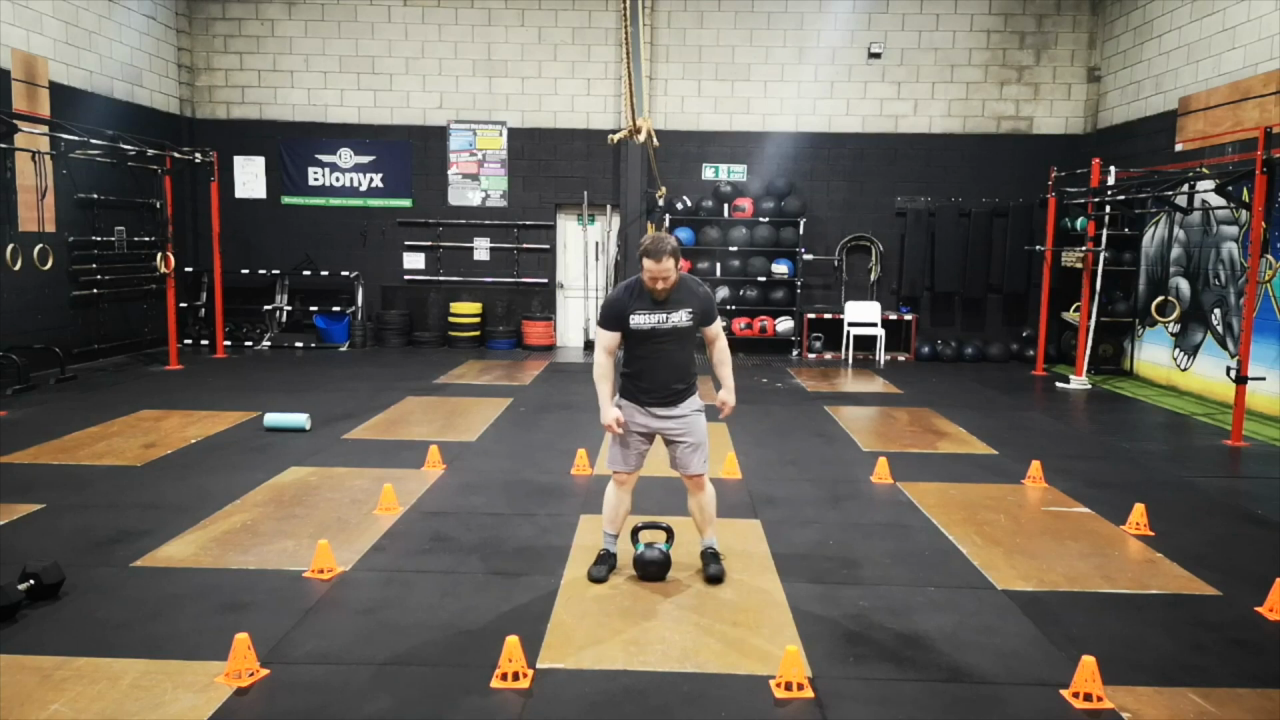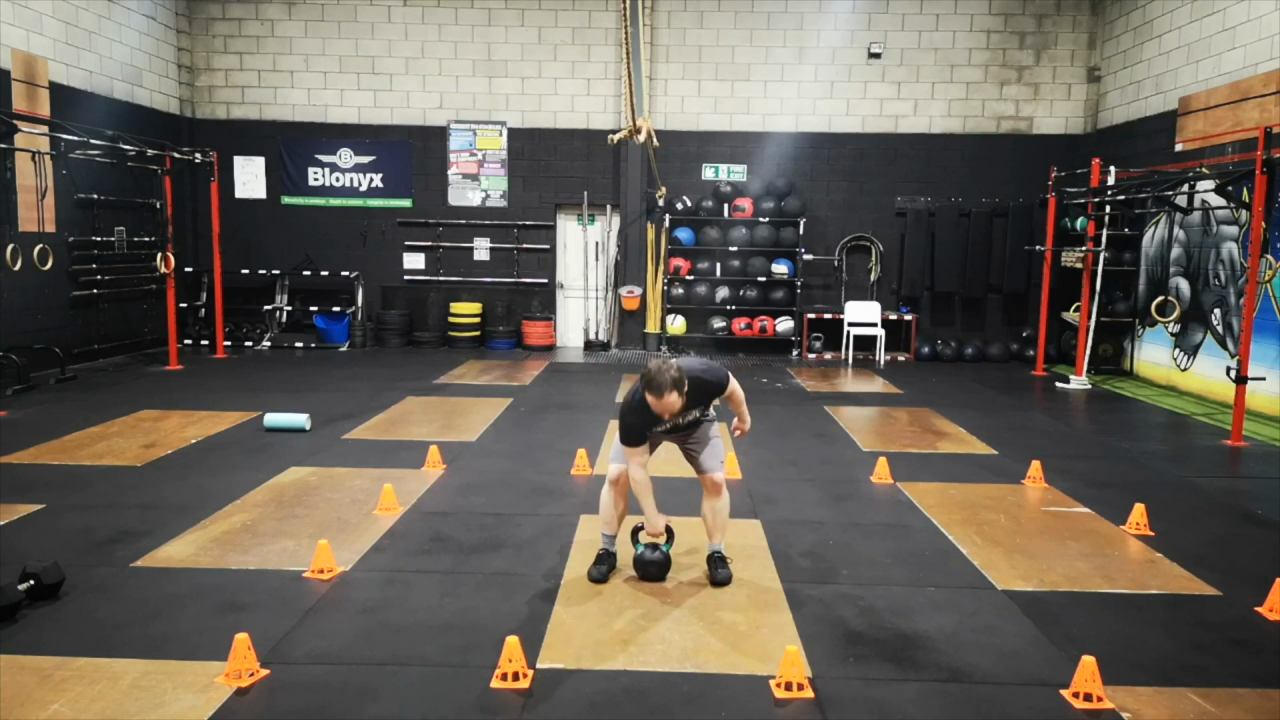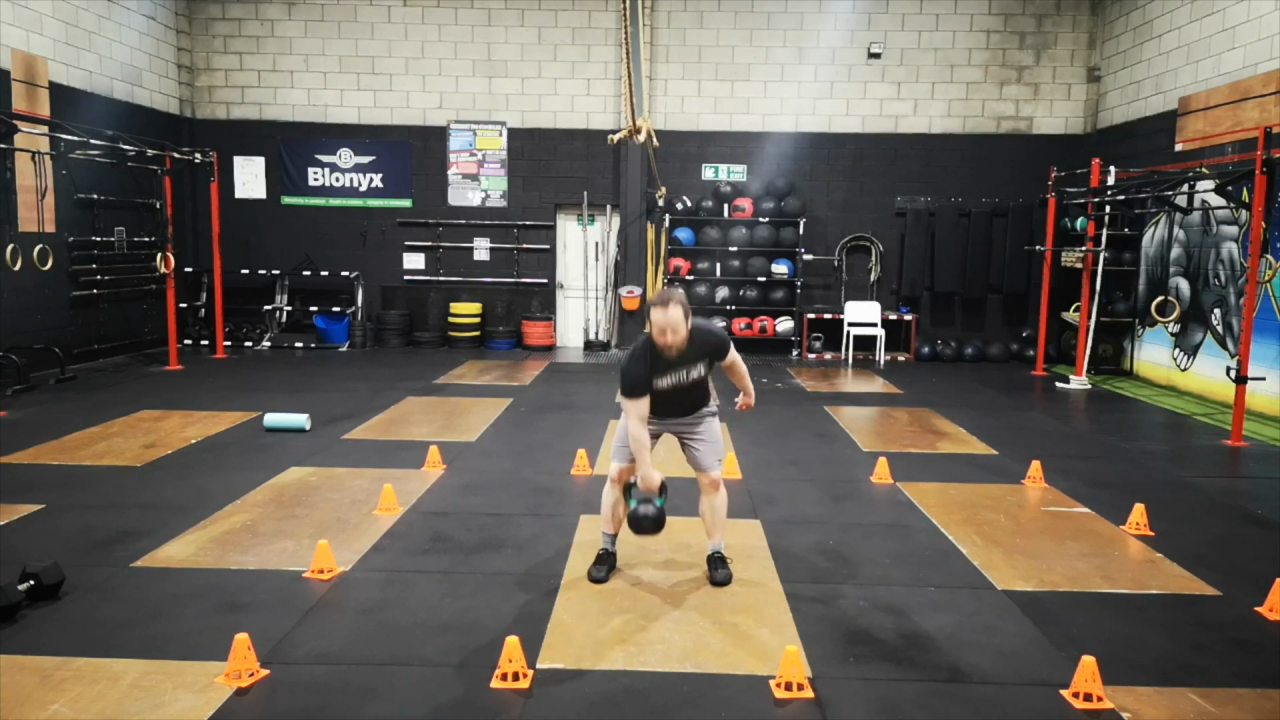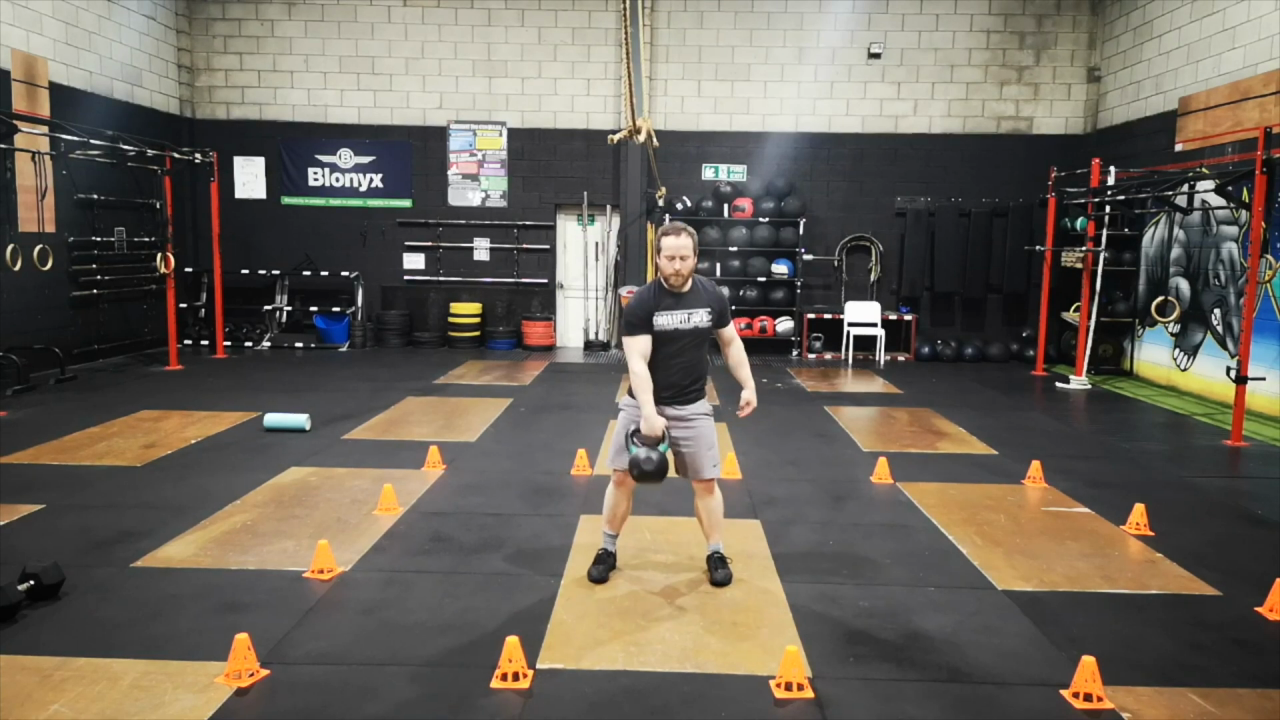
dt=0.7s
person 1, frame 1
left shoulder: (697, 294)
right shoulder: (620, 299)
left elbow: (716, 340)
right elbow: (604, 353)
left wrist: (727, 386)
right wrist: (606, 404)
left hip: (683, 405)
right hip: (633, 406)
left knee: (696, 478)
right knee: (622, 477)
left ankle: (710, 549)
right ankle: (608, 550)
person 1, frame 2
left shoulder: (707, 376)
right shoulder: (633, 409)
left elbow: (732, 388)
right elbow: (637, 468)
left wrist: (743, 416)
right wrist: (651, 516)
left hip: (696, 422)
right hip: (645, 428)
left knee: (715, 480)
right knee: (617, 476)
left ankle: (716, 554)
right ankle: (607, 552)
person 1, frame 3
left shoulder: (709, 336)
right shoulder: (636, 360)
left elbow: (732, 363)
right elbow: (636, 422)
left wrist: (747, 391)
right wrist: (646, 470)
left hip: (695, 413)
right hip: (647, 412)
left knee: (712, 478)
right knee: (618, 474)
left ankle: (716, 554)
right ankle: (607, 551)
person 1, frame 4
left shoulder: (712, 296)
right shoulder: (641, 303)
left elbow: (731, 343)
right elbow: (637, 363)
left wrist: (748, 385)
right wrist: (648, 414)
left hip: (692, 408)
right hip: (642, 404)
left knee: (705, 481)
right knee: (622, 476)
left ankle: (716, 553)
right ankle: (607, 551)
